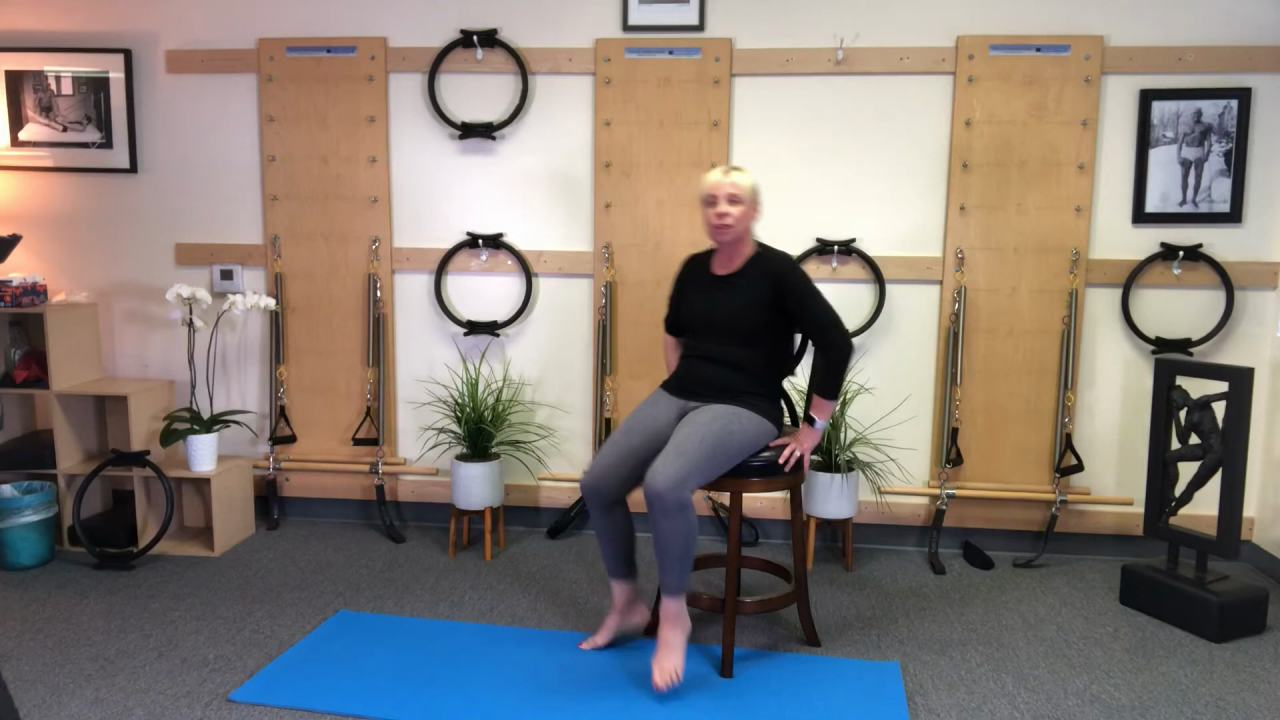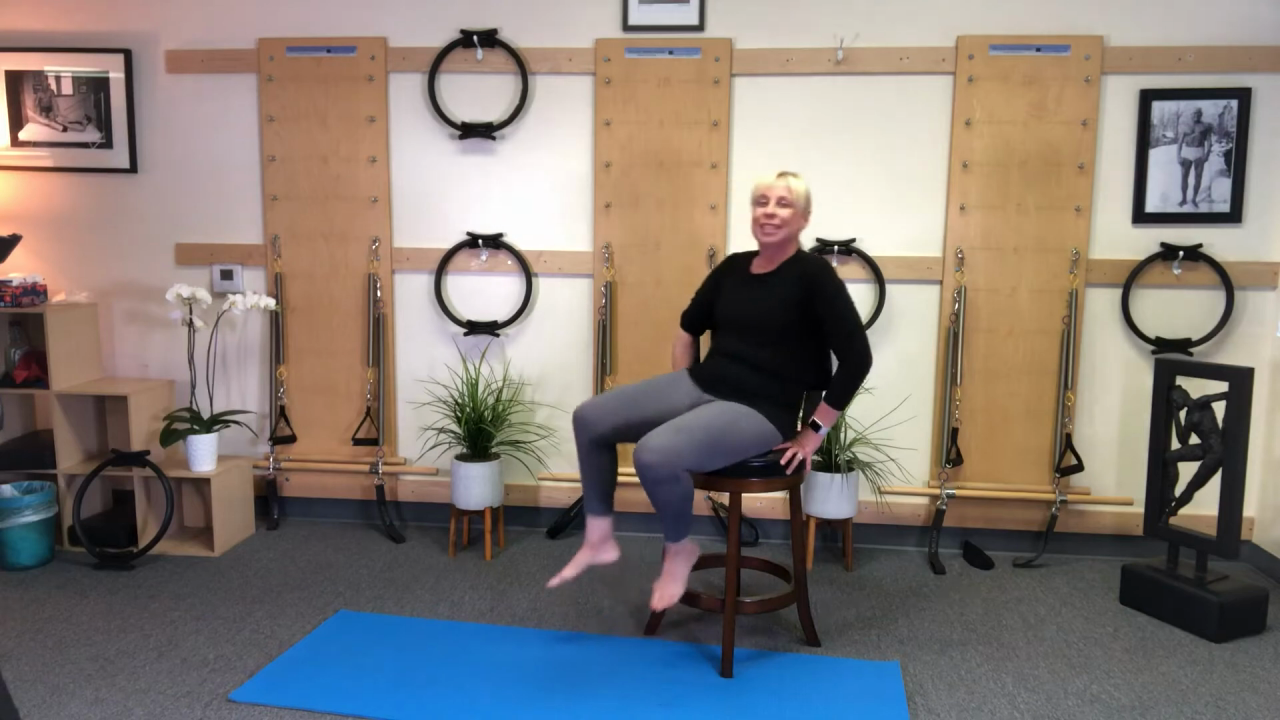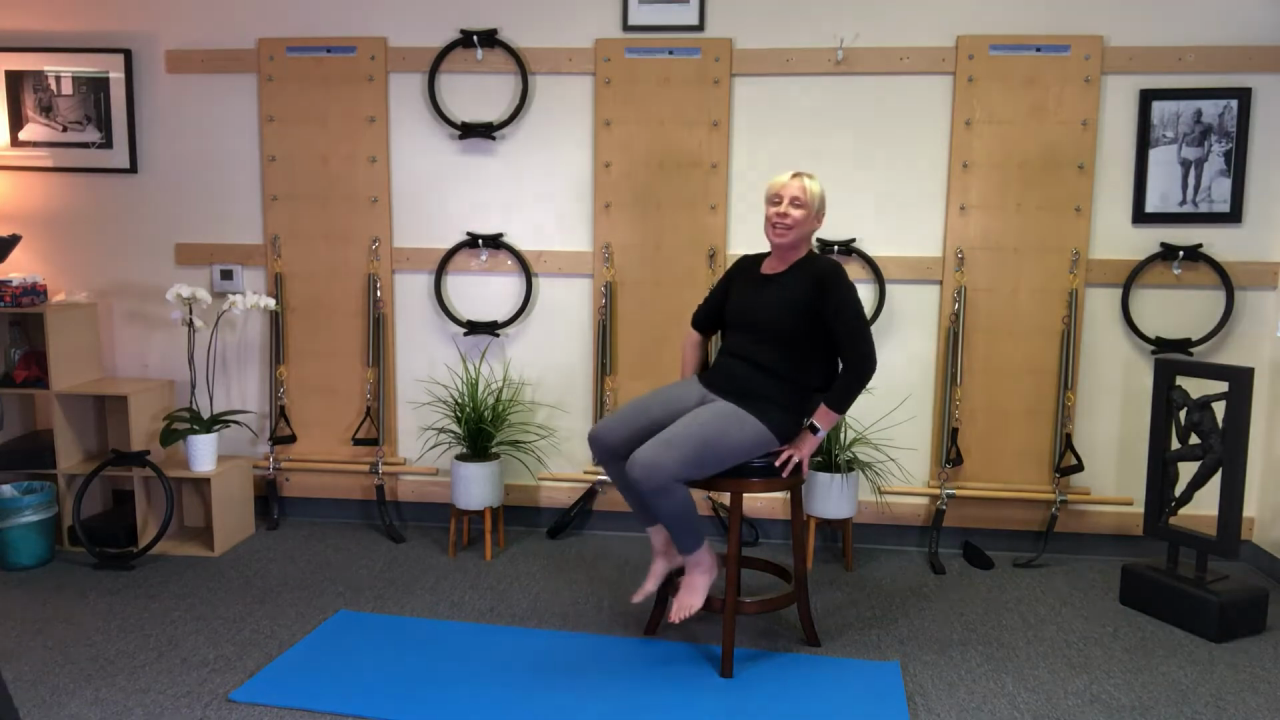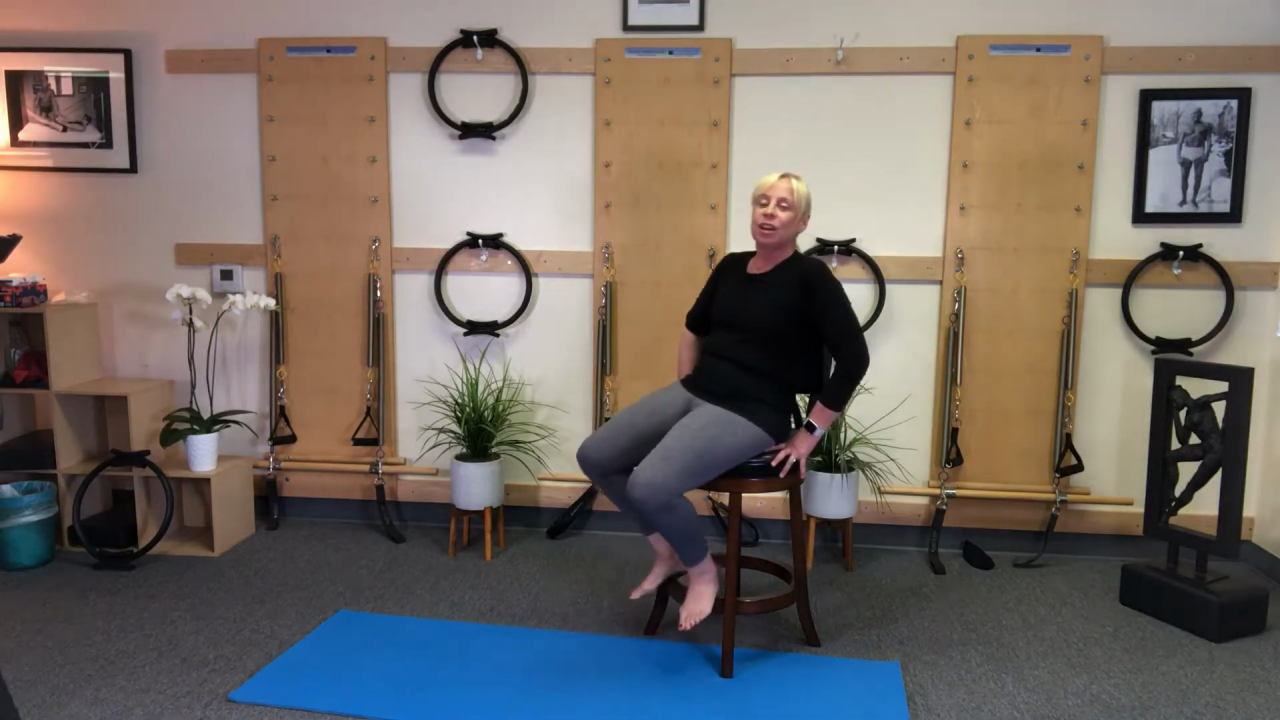
dt=0.3s
person 1, frame 1
left shoulder: (777, 270)
right shoulder: (694, 269)
left elbow: (837, 346)
left wrist: (812, 428)
left hip: (744, 409)
right hip: (679, 395)
left knee: (664, 485)
right knee: (597, 484)
left ankle: (673, 617)
right ankle: (625, 603)
person 1, frame 2
left shoulder: (814, 275)
right shoulder: (733, 268)
left elbow: (857, 357)
right elbow: (689, 327)
left wrist: (814, 432)
right wrist: (675, 391)
left hip: (760, 412)
right hip: (702, 387)
left knee: (655, 456)
right knee: (590, 420)
left ankle: (681, 550)
right ankle: (599, 539)
person 1, frame 3
left shoulder: (826, 276)
right shoulder: (745, 268)
left elbow: (861, 362)
right elbow: (699, 329)
left wrist: (813, 434)
right wrist: (685, 397)
left hip: (762, 413)
right hip: (709, 388)
left knee: (648, 467)
right knee: (605, 439)
left ankle: (701, 562)
right ankle: (665, 547)
person 1, frame 4
left shoulder: (811, 276)
right shoulder: (731, 267)
left elbow: (853, 359)
right elbow: (694, 329)
left wrist: (809, 434)
right wrist: (680, 390)
left hip: (751, 413)
right hip: (694, 392)
left knee: (648, 486)
right knee: (594, 456)
left ankle: (703, 572)
right ankle: (669, 550)
